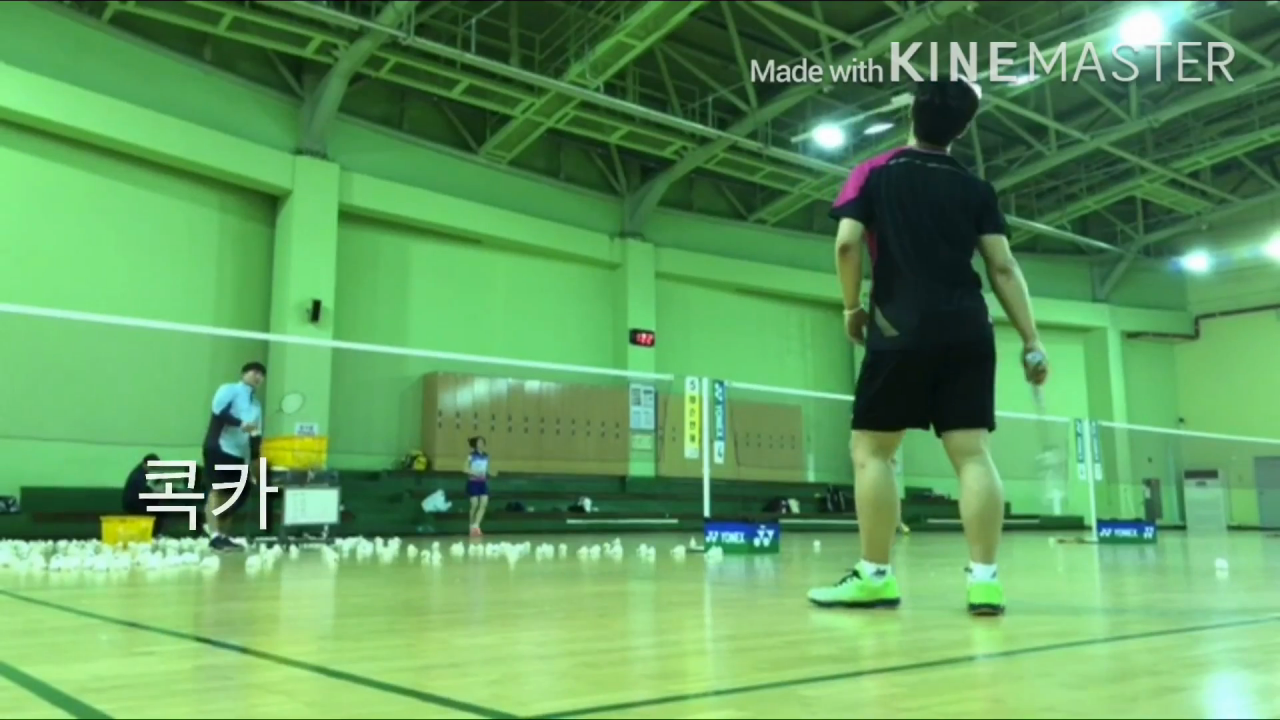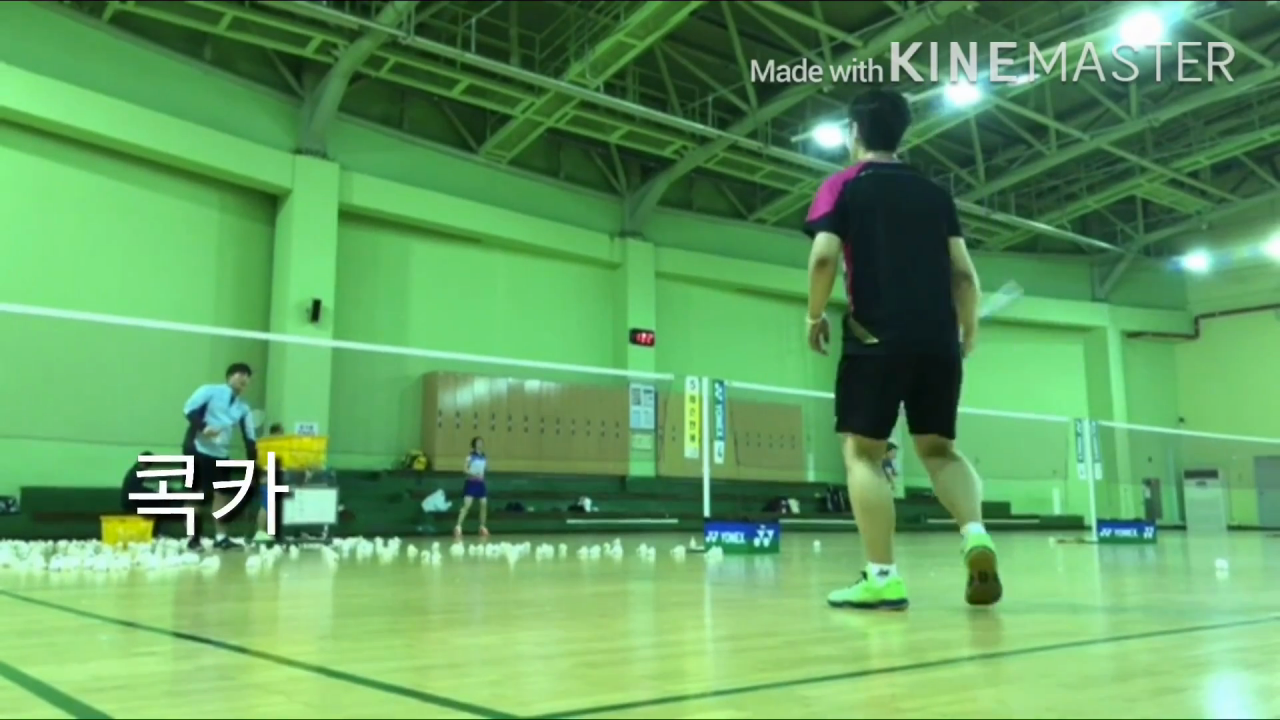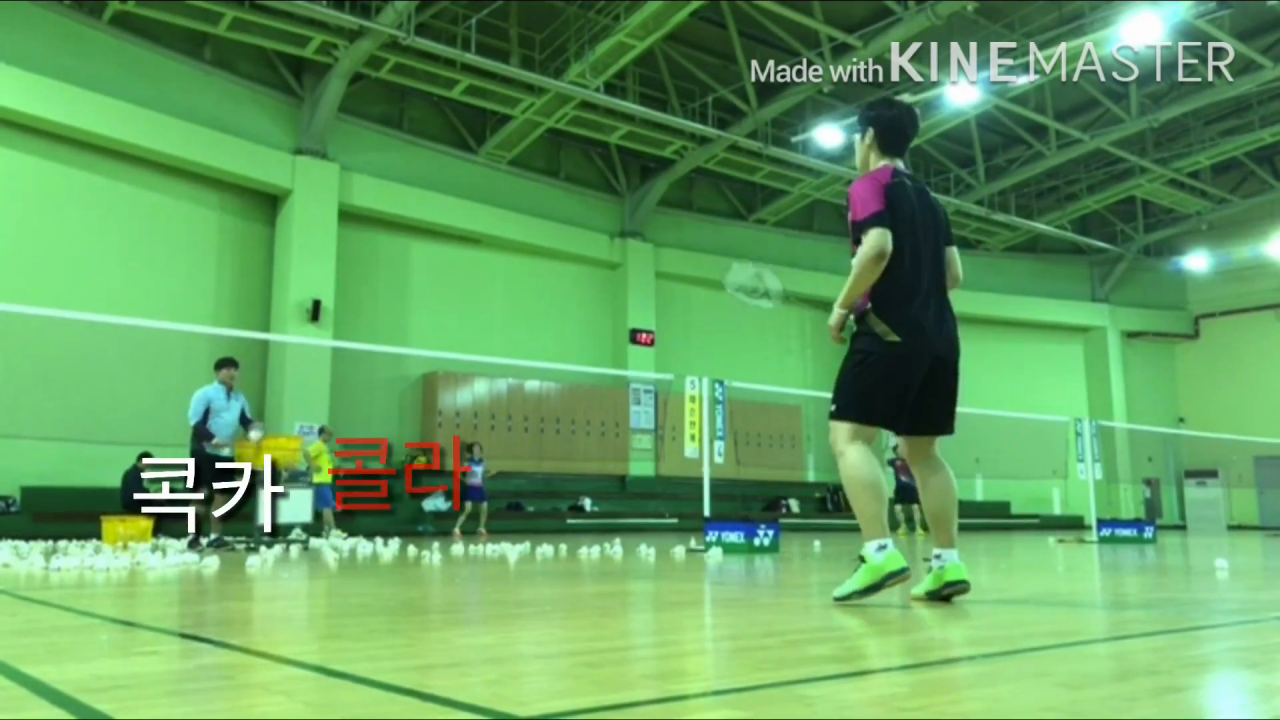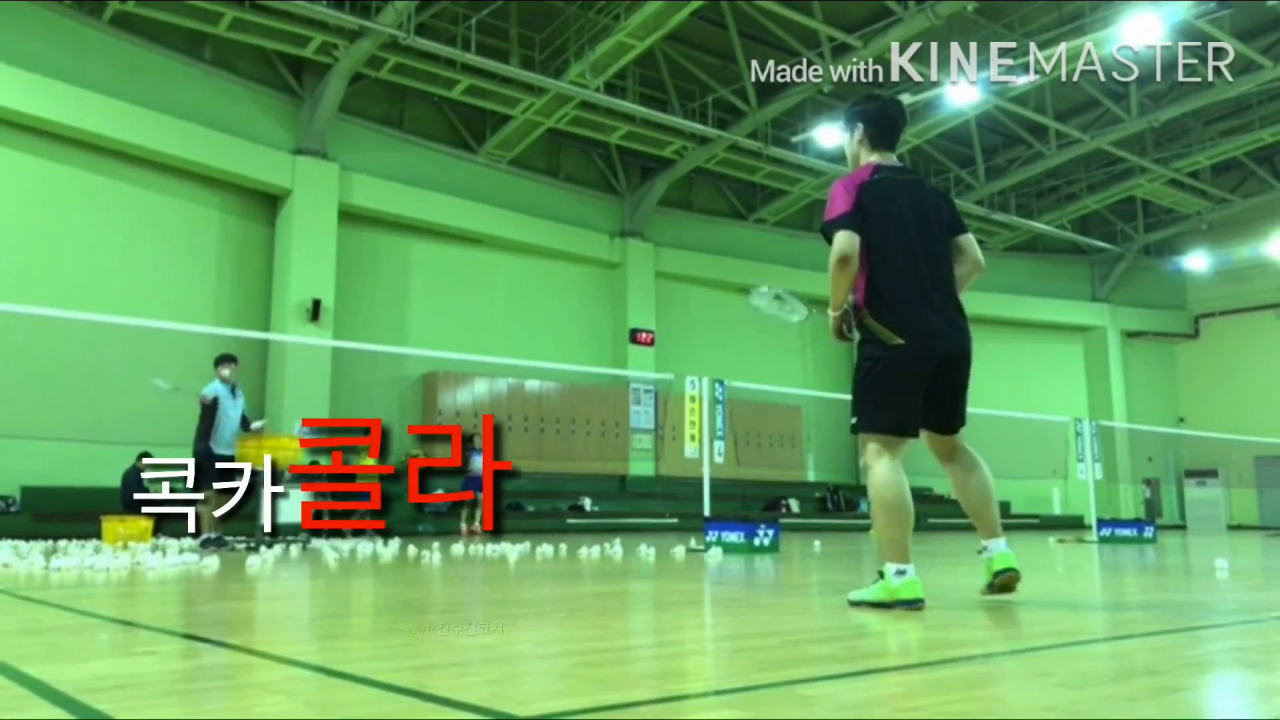
dt=0.7s
person 1, frame 1
left shoulder: (875, 174)
right shoulder: (977, 189)
left elbow: (847, 243)
right elbow: (1003, 268)
left wrist: (852, 306)
right wrist: (1031, 342)
left hip: (899, 333)
right hip: (966, 334)
left knee: (871, 450)
right knee: (971, 452)
left ankle: (875, 575)
right ankle: (984, 578)
person 1, frame 2
left shoulder: (842, 187)
right shoulder: (935, 193)
left elbow: (824, 256)
right elbow: (963, 272)
left wrist: (815, 315)
right wrist: (965, 330)
left hip: (876, 338)
right hip: (938, 340)
left knee: (862, 453)
right knee: (938, 449)
left ankle: (882, 578)
right ankle: (976, 535)
person 1, frame 3
left shoulder: (871, 186)
right shoulder: (927, 199)
left elbow: (878, 248)
right elbow: (953, 273)
left wrist: (843, 305)
left hip: (888, 335)
right hip: (940, 338)
left knee: (850, 437)
right knee: (922, 450)
left ankle: (879, 553)
right ankle: (947, 564)
person 1, frame 4
left shoulder: (852, 187)
right shoulder: (931, 193)
left elbow: (845, 252)
right elbow: (972, 261)
left wrist: (838, 308)
left hip: (892, 337)
right hip: (951, 336)
left knee: (881, 451)
right knee: (950, 445)
left ankle: (898, 578)
right ankle: (997, 552)
person 2, frame 1
left shoulder: (256, 404)
right shoulder: (229, 390)
left elbow: (256, 434)
right elbow: (218, 410)
left wrist: (255, 458)
right wrist: (240, 423)
left hip: (238, 454)
right hip: (218, 448)
left knee: (230, 495)
right knee: (216, 492)
left ankle: (222, 535)
right ankle: (214, 536)
person 2, frame 2
left shoulder: (243, 407)
right shoulder: (210, 391)
left elbow: (249, 437)
right elbow: (189, 409)
left wrist: (253, 463)
right wrist: (203, 427)
left hip: (221, 455)
right hip: (197, 449)
left knee: (222, 494)
left ankle: (221, 537)
right ankle: (193, 537)
person 2, frame 3
left shoulder: (239, 398)
right shoulder: (204, 394)
left elbow: (246, 419)
right elbow: (195, 421)
left wrist: (252, 428)
right wrist: (211, 438)
left hip: (226, 454)
right hip: (205, 451)
left knee: (222, 496)
right knee: (203, 493)
left ankle: (215, 536)
right ankle: (194, 537)
person 2, frame 4
left shoulder: (238, 393)
right shoulder: (213, 390)
right elbow: (208, 399)
left wrist: (251, 425)
right wrist: (205, 400)
left hip: (228, 451)
right hip: (208, 449)
left knee: (222, 494)
right knee: (208, 493)
left ankle: (216, 534)
right ankle: (205, 536)
